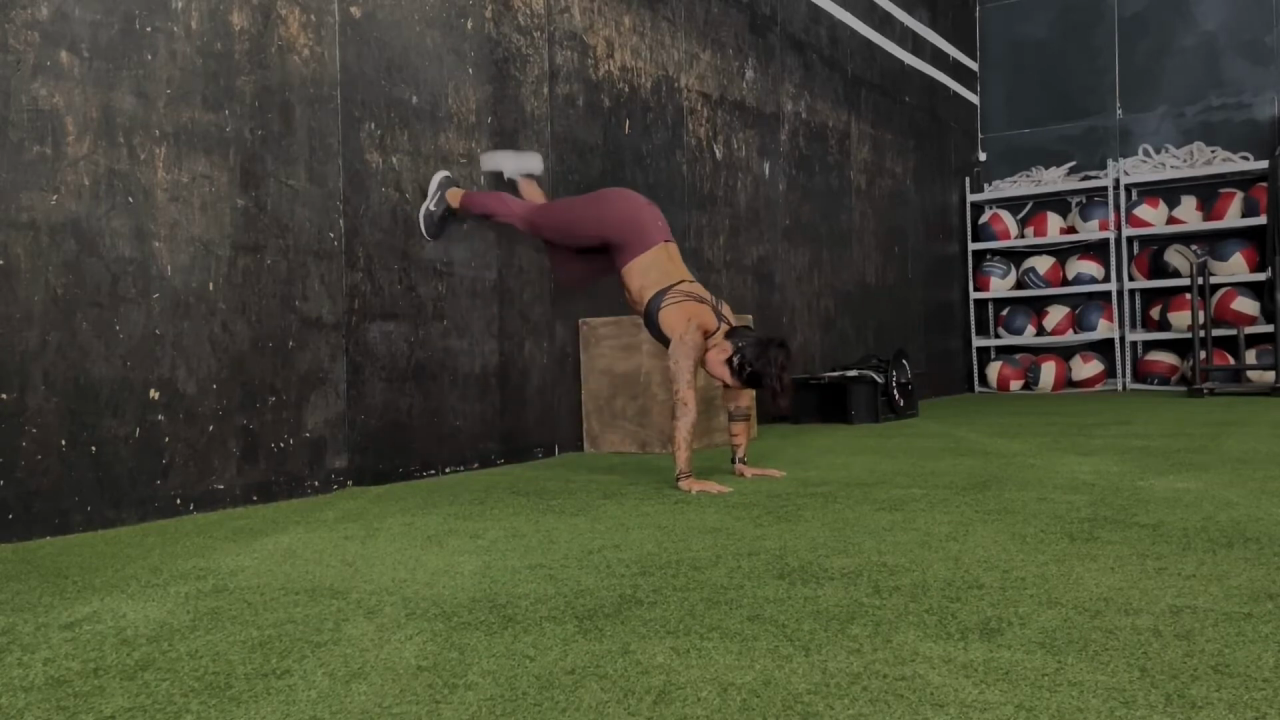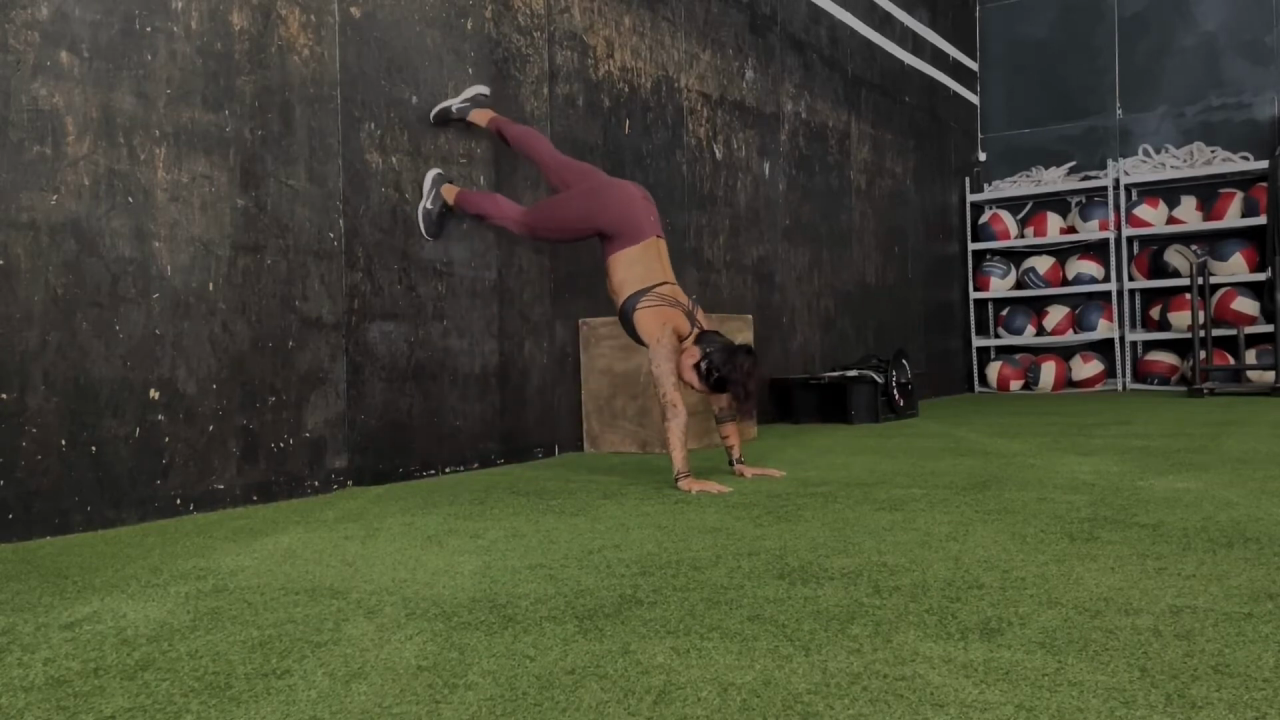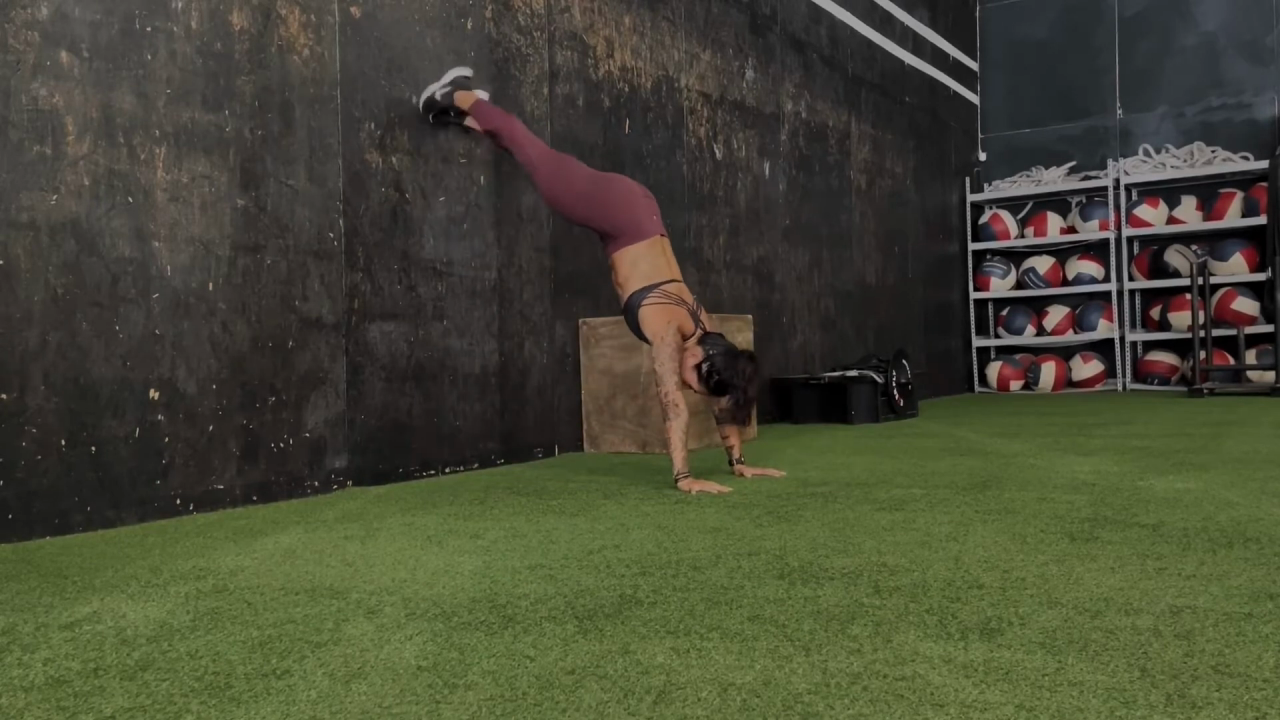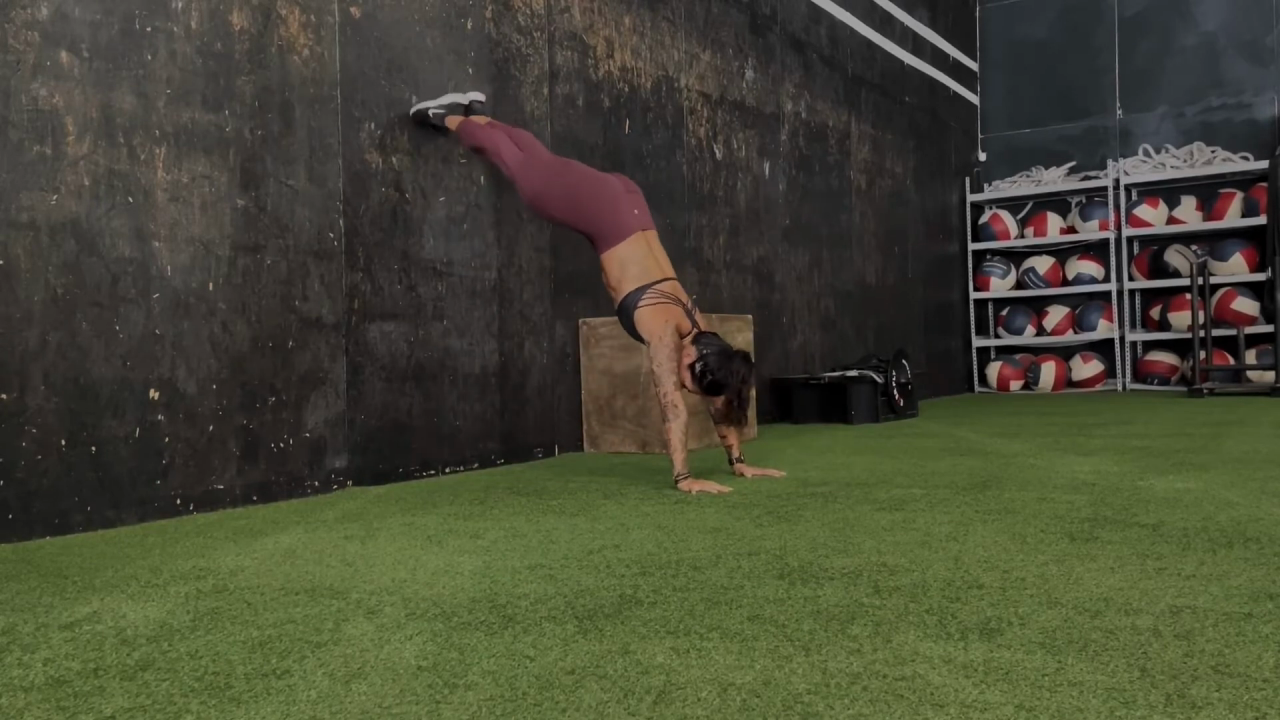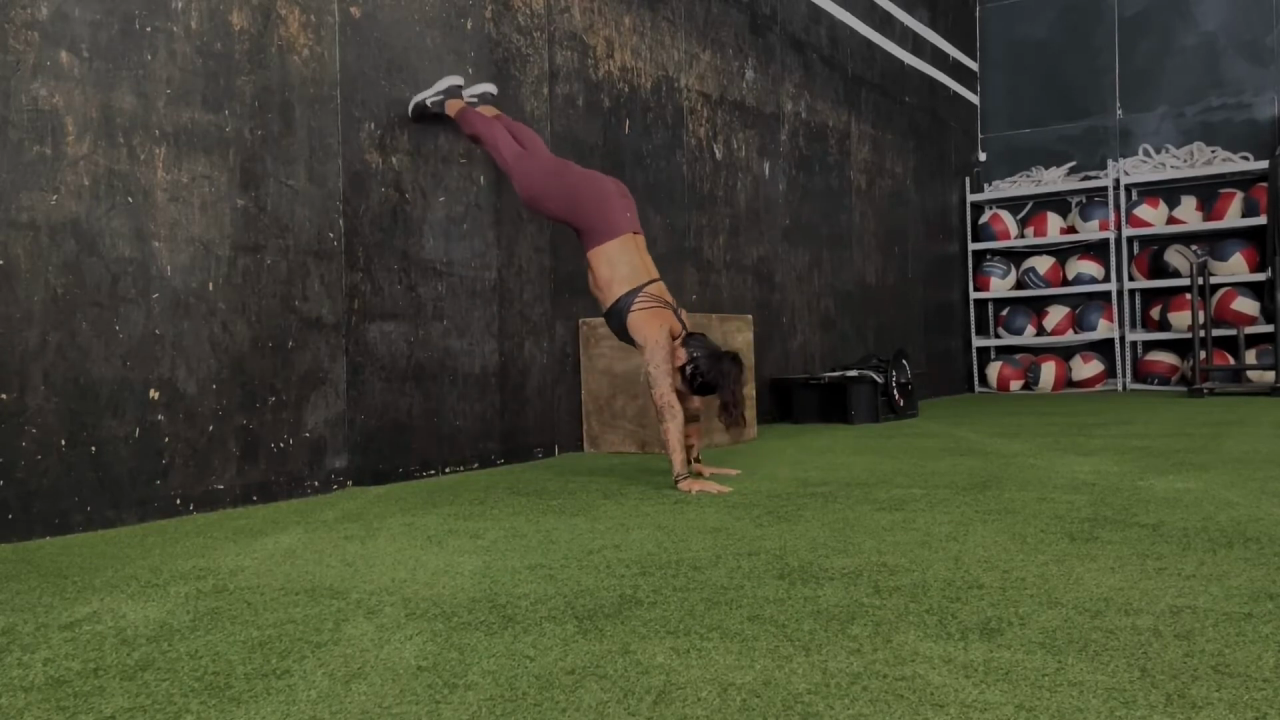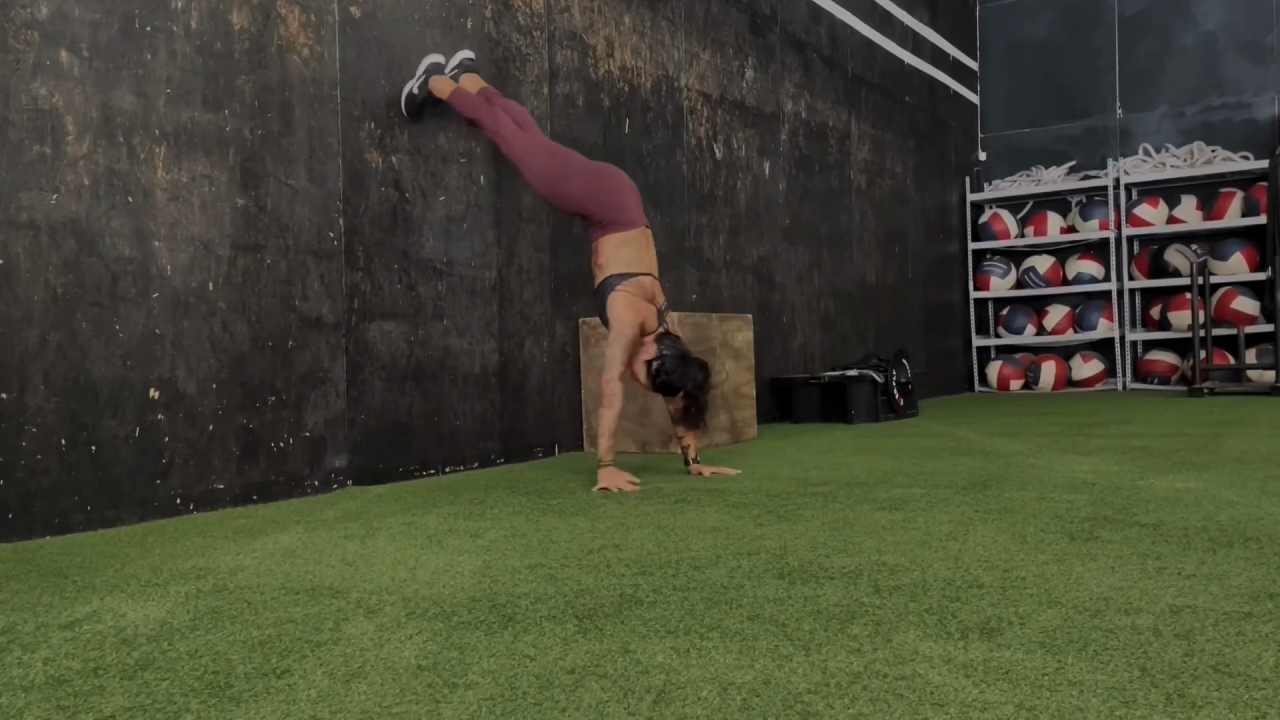
dt=0.4s
person 1, frame 1
left shoulder: (729, 329)
right shoulder: (692, 332)
left elbow: (738, 399)
right elbow: (684, 405)
left wrist: (741, 461)
right wrist: (685, 477)
left hip: (641, 225)
right hip: (620, 218)
left knee: (570, 271)
right knee: (524, 220)
left ankle: (523, 176)
right ankle: (449, 195)
person 1, frame 2
left shoulder: (705, 333)
right shoulder: (665, 333)
left elbow: (722, 401)
right elbow: (673, 406)
left wrist: (738, 461)
right wrist: (684, 477)
left hip: (635, 206)
right hip: (613, 209)
left knee: (554, 161)
right knee: (521, 220)
left ankle: (478, 111)
right ankle: (444, 193)
person 1, frame 3
left shoulder: (706, 332)
right shoulder: (668, 331)
left elbow: (723, 400)
right elbow: (673, 404)
left wrist: (738, 462)
right wrist: (684, 477)
left hip: (635, 205)
right hip: (617, 208)
left knee: (549, 160)
right knee: (536, 157)
left ankle: (473, 111)
right ankle: (459, 95)
person 1, frame 4
left shoulder: (698, 327)
right shoulder: (665, 330)
left elbow: (719, 401)
right elbow: (672, 405)
left wrist: (738, 461)
right wrist: (684, 477)
left hip: (624, 198)
right hip: (602, 206)
left knee: (546, 164)
right knee: (521, 167)
left ankle: (477, 116)
right ankle: (451, 118)
person 1, frame 5
left shoulder: (679, 327)
right shoulder: (656, 331)
left elbow: (688, 403)
right elbow: (668, 407)
left wrist: (696, 462)
right wrist: (683, 477)
left hip: (612, 201)
right hip: (595, 208)
left knee: (543, 161)
right knee: (520, 161)
left ankle: (485, 106)
right ankle: (451, 102)
person 1, frame 6
left shoulder: (665, 330)
right shoulder: (632, 319)
left elbow: (678, 400)
right elbow: (611, 394)
left wrist: (693, 461)
right wrist: (605, 466)
left hip: (613, 202)
right hip: (604, 199)
left knee: (537, 144)
right knee: (514, 139)
left ankle: (468, 78)
right ankle: (435, 82)
